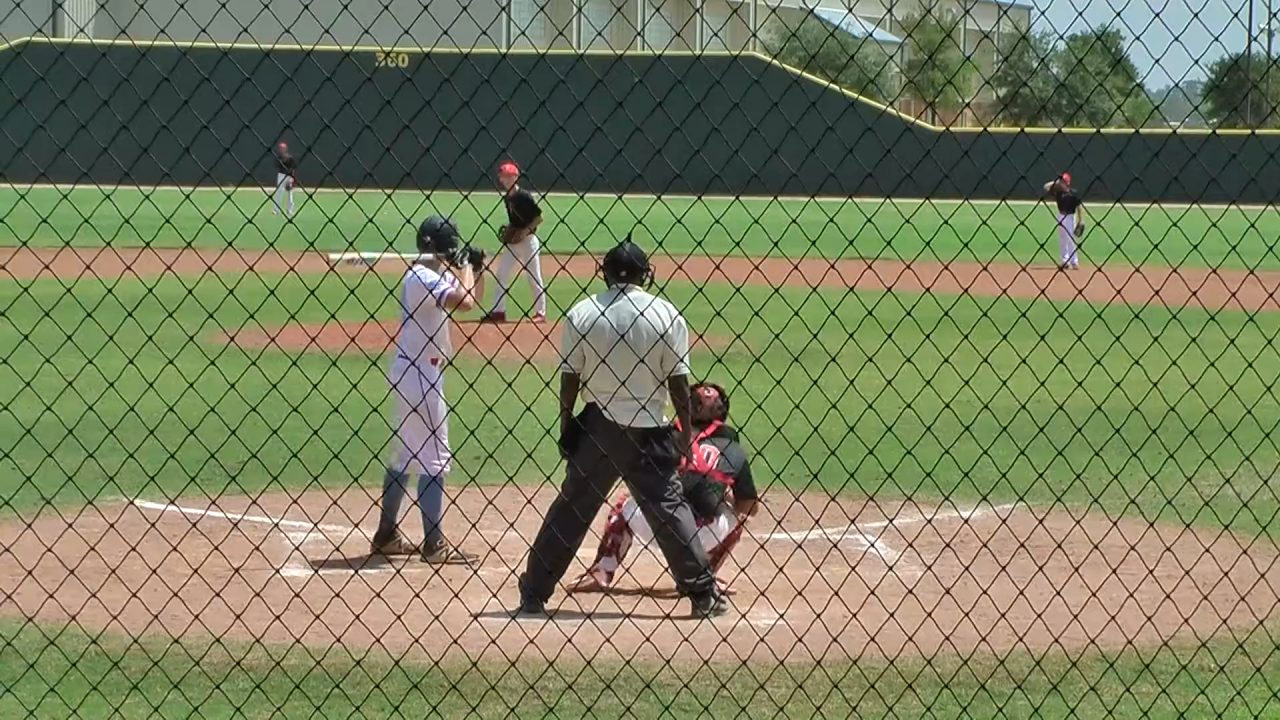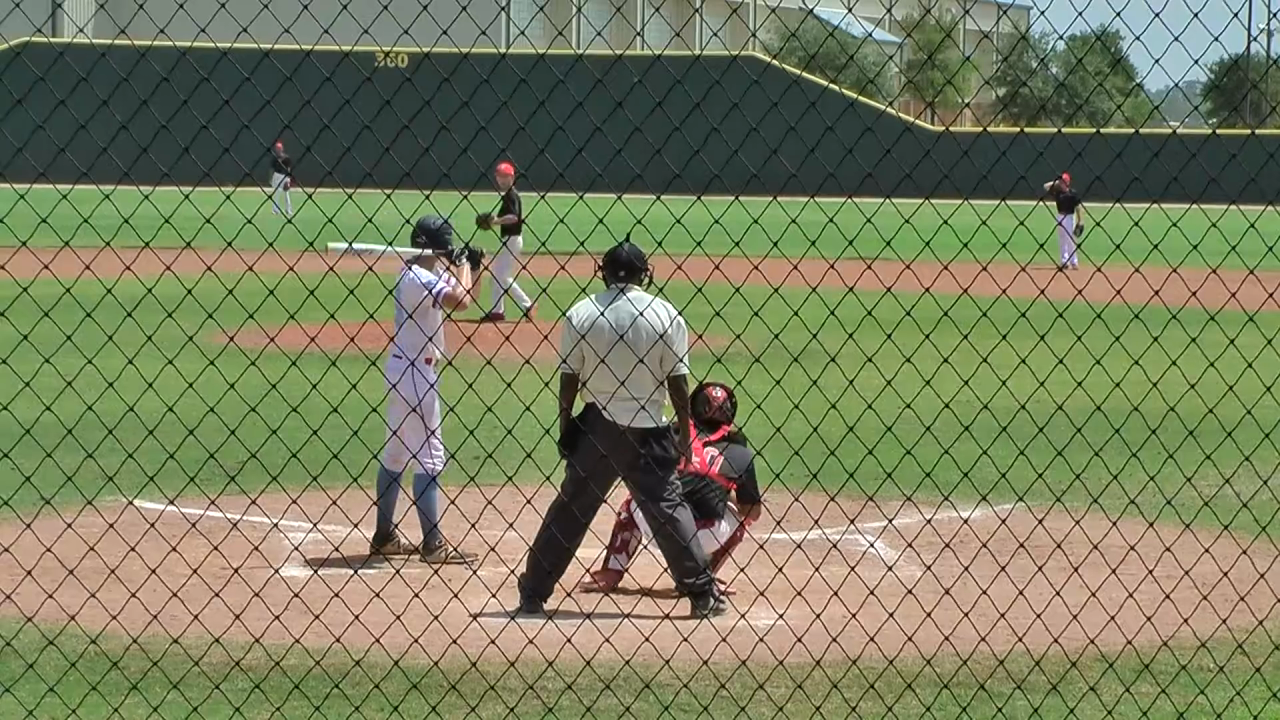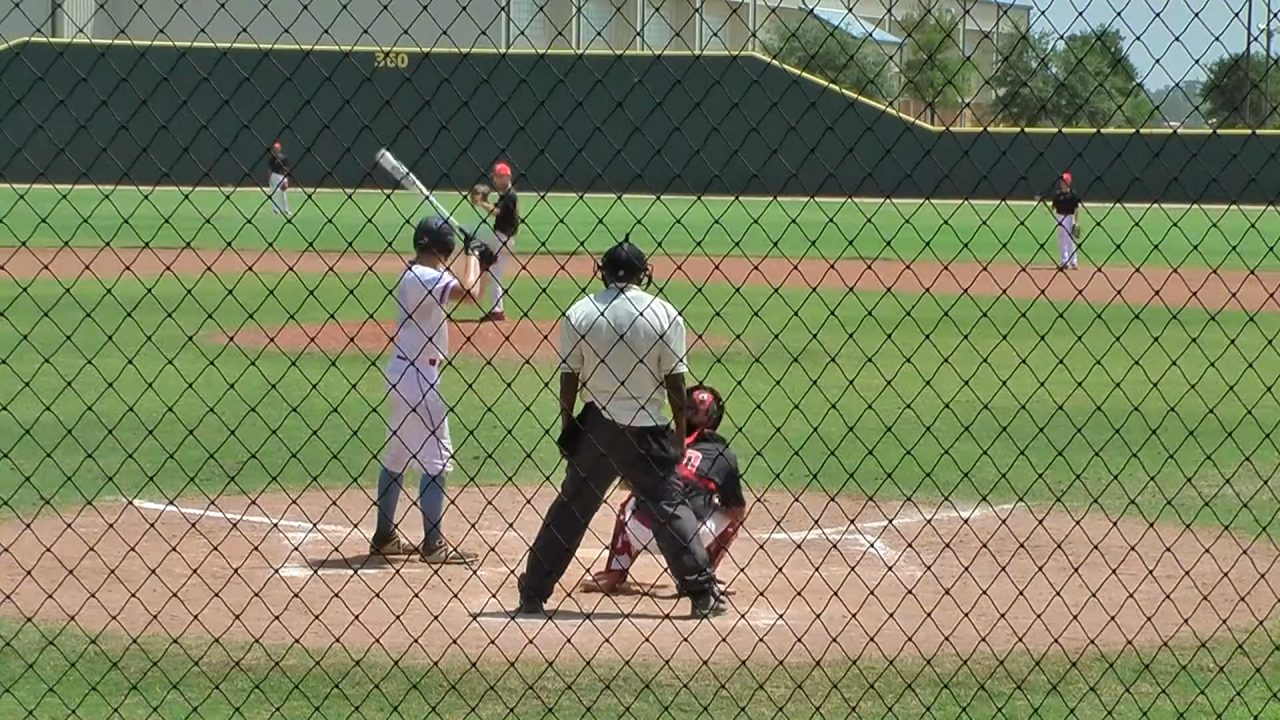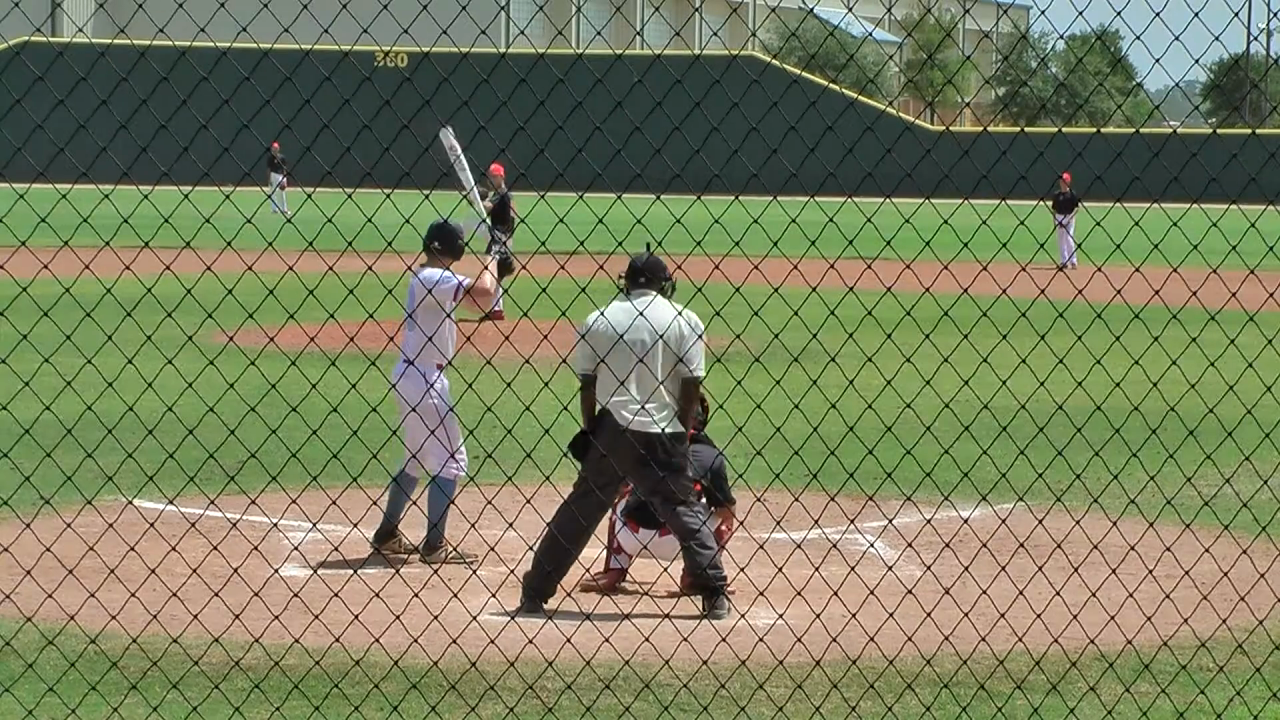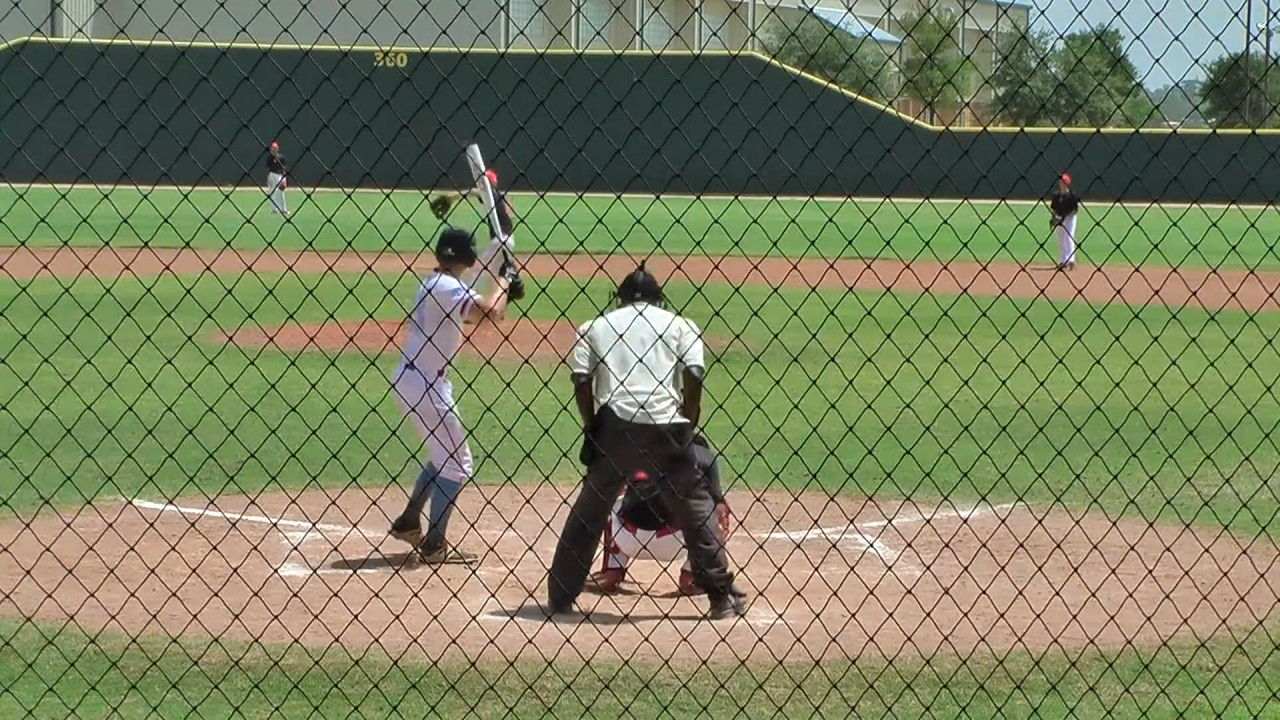
dt=0.3s
person 1, frame 1
left shoulder: (581, 313)
right shoulder: (666, 314)
left elbow: (569, 380)
right elbow: (677, 382)
left wrist: (565, 428)
right wrist: (685, 430)
left hip: (597, 427)
right hip: (648, 430)
left knee: (570, 510)
right knee: (669, 510)
left ankle: (533, 594)
right ankle: (704, 594)
person 1, frame 2
left shoulder: (581, 313)
right shoulder: (665, 314)
left elbow: (569, 379)
right elbow: (677, 382)
left wrist: (565, 427)
right wrist: (685, 431)
left hip: (597, 427)
right hip: (647, 429)
left knee: (569, 509)
right knee: (669, 510)
left ankle: (533, 594)
right ankle: (704, 594)
person 1, frame 3
left shoulder: (579, 313)
right shoulder: (664, 313)
left elbow: (569, 378)
right elbow: (675, 381)
left wrist: (567, 425)
right wrist: (680, 432)
left hip: (597, 426)
right hip: (648, 429)
left knee: (570, 510)
right knee: (672, 509)
left ankle: (532, 595)
right ankle: (705, 594)
person 1, frame 4
left shoulder: (599, 319)
right shoulder: (685, 320)
left elbow: (587, 383)
right elbow: (691, 386)
left wrist: (589, 430)
right wrist: (685, 433)
left hip: (612, 430)
right hip: (661, 434)
left knee: (578, 512)
right knee: (686, 512)
left ankle: (534, 595)
right ankle: (715, 595)
person 1, frame 5
left shoulder: (596, 326)
right shoulder: (681, 325)
left elbow: (580, 381)
right elbow: (693, 376)
left wrist: (592, 427)
right wrist: (687, 424)
left hip: (615, 424)
right hip: (665, 426)
left knee: (589, 511)
right knee: (694, 509)
left ankle: (560, 597)
right ankle: (723, 595)
person 2, frame 1
left shoulder: (434, 275)
right shoulder: (423, 277)
left elbow: (472, 297)
right elbow: (465, 302)
left wrist: (474, 268)
right wrist: (465, 267)
left hip: (414, 371)
right hip: (419, 373)
left knee: (406, 453)
right knee: (434, 457)
left ankle: (386, 535)
right ankle: (434, 544)
person 2, frame 2
left shoulder: (429, 274)
right shoulder: (418, 277)
left elbow: (466, 298)
right elbow: (461, 301)
left wrist: (470, 266)
right wrist: (463, 263)
left hip: (406, 371)
right hip: (414, 373)
left knee: (397, 452)
right knee: (429, 456)
left ankle: (384, 536)
right ankle: (433, 544)
person 2, frame 3
left shoulder: (420, 274)
right shoulder: (423, 276)
left elbow: (466, 293)
right elbow: (469, 294)
left wrist: (480, 263)
right wrist: (473, 256)
left hip: (407, 371)
right hip: (418, 374)
left knee: (399, 454)
right knee: (437, 457)
left ankle: (384, 536)
right ankle: (433, 545)
person 2, frame 4
left shoulder: (427, 277)
right shoulder: (433, 279)
left elbow: (477, 295)
right elbow: (483, 292)
left wrist: (494, 270)
right wrist: (491, 257)
left hip: (415, 377)
right hip: (423, 379)
left knee: (417, 459)
right knee: (450, 461)
left ankle: (387, 533)
right ankle: (434, 545)
person 2, frame 5
left shoulder: (440, 283)
right shoulder: (447, 286)
left elbow: (482, 310)
right elbow: (488, 313)
left wrist: (504, 287)
right wrist: (503, 278)
left hip: (426, 381)
right hip: (423, 384)
left knee: (445, 455)
right knee: (457, 463)
left ankle: (409, 521)
right ankle: (434, 545)
person 3, frame 1
right shoulder: (736, 450)
right elbow: (751, 508)
right hip: (703, 536)
left knee: (625, 505)
right knee: (737, 517)
left ankle: (600, 573)
person 3, frame 2
right shoulder: (742, 453)
right elbow: (753, 513)
right hip: (703, 538)
left knee: (633, 503)
right knee: (741, 519)
left ankle: (610, 574)
person 3, frame 3
right shoulder: (723, 454)
right elbow: (738, 514)
left hip: (640, 532)
left knee: (631, 505)
right knee: (731, 519)
left ankle: (614, 575)
person 3, frame 4
right shoulder: (711, 455)
right elbow: (727, 512)
left hip: (630, 539)
right hip: (675, 542)
left knee: (622, 505)
right knee: (725, 519)
left ankle: (612, 574)
right ankle: (695, 578)
person 3, frame 5
right shoulder: (704, 453)
right elbow: (718, 509)
left hip: (628, 540)
right hip: (673, 542)
left knee: (616, 508)
right knee: (721, 516)
left ankle: (611, 574)
right ankle: (692, 578)
